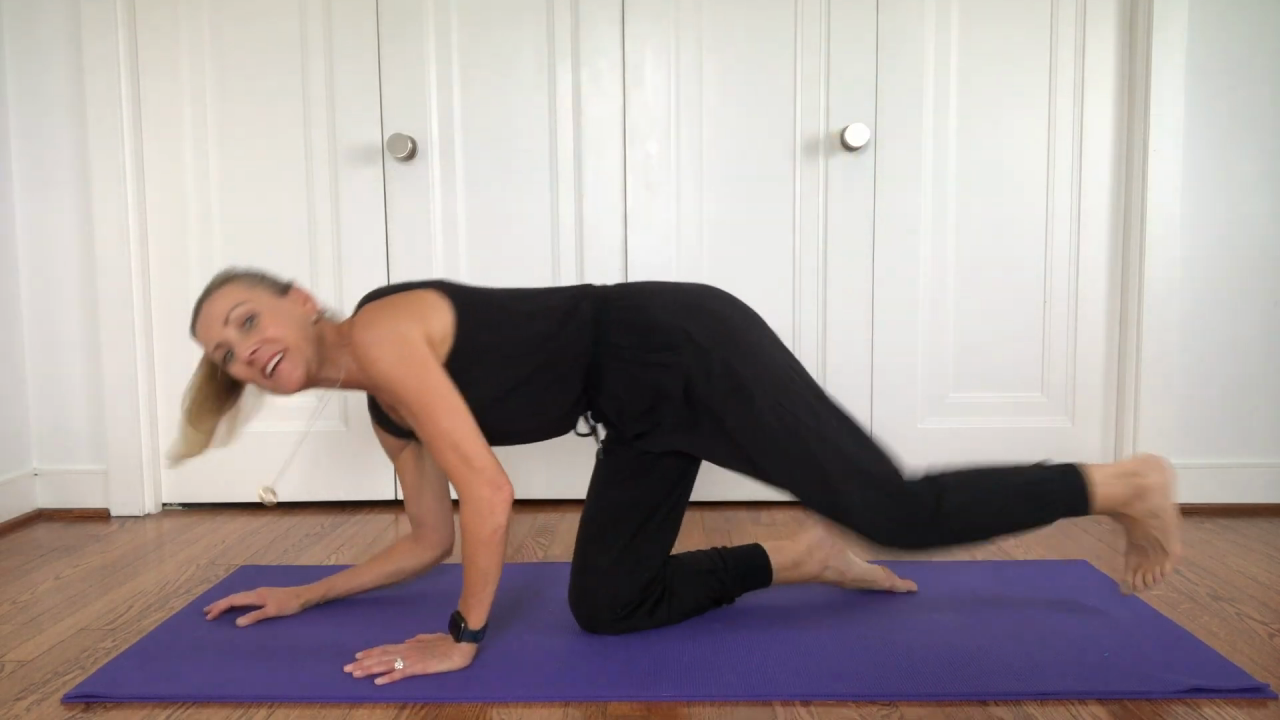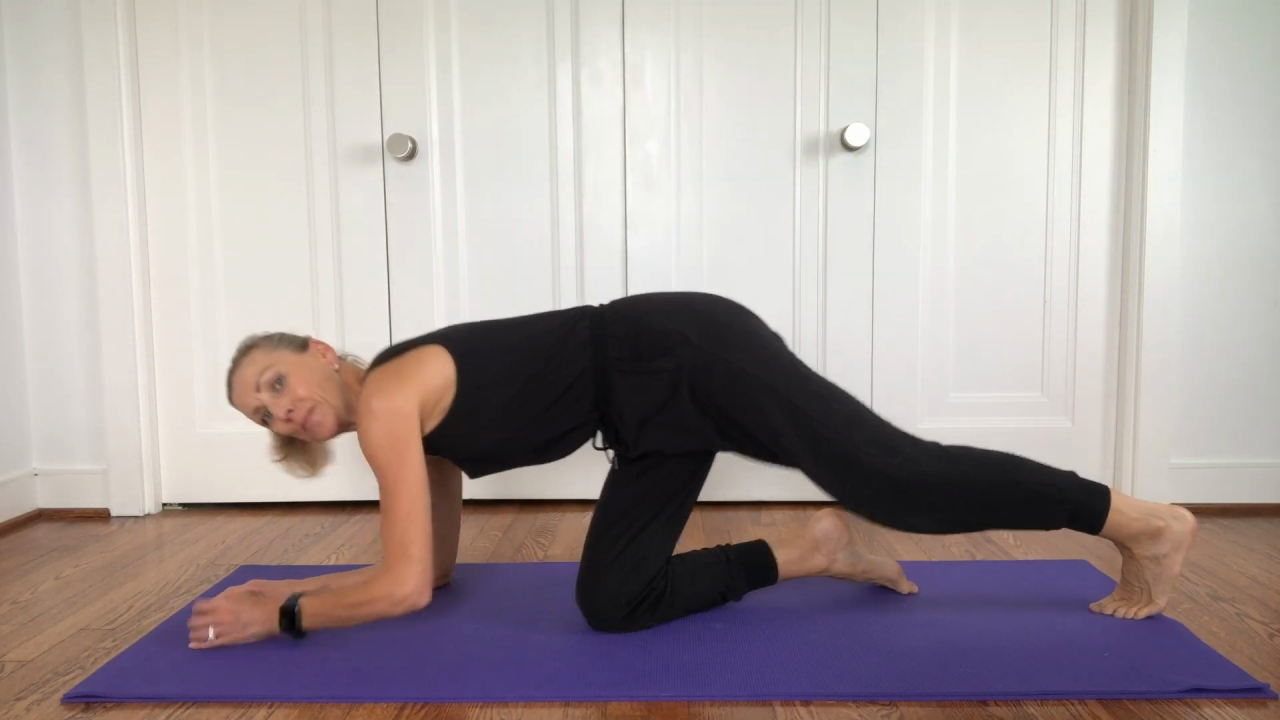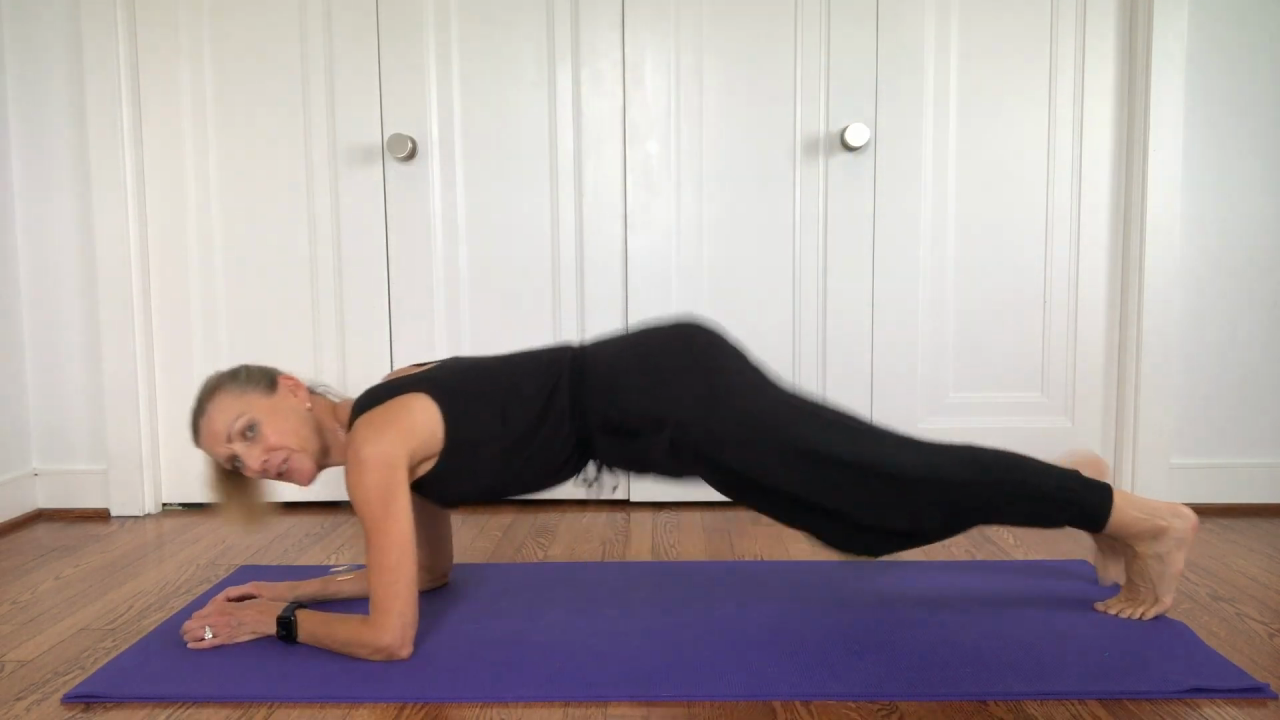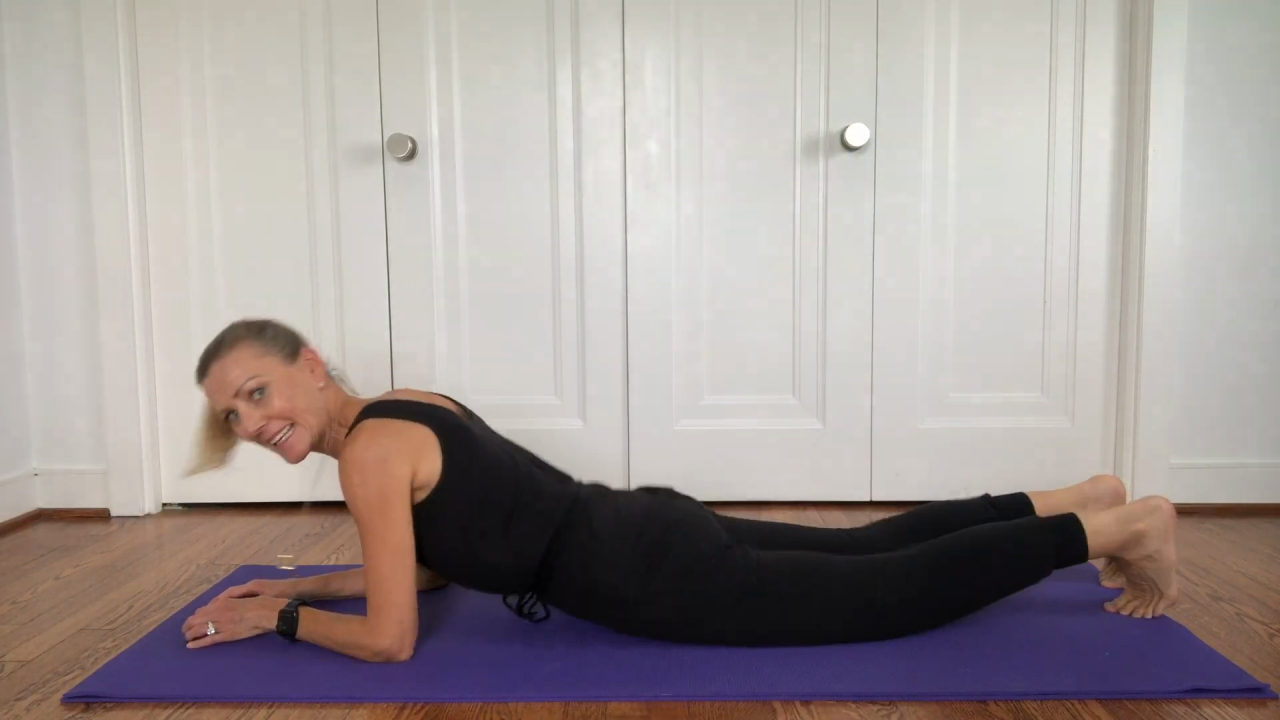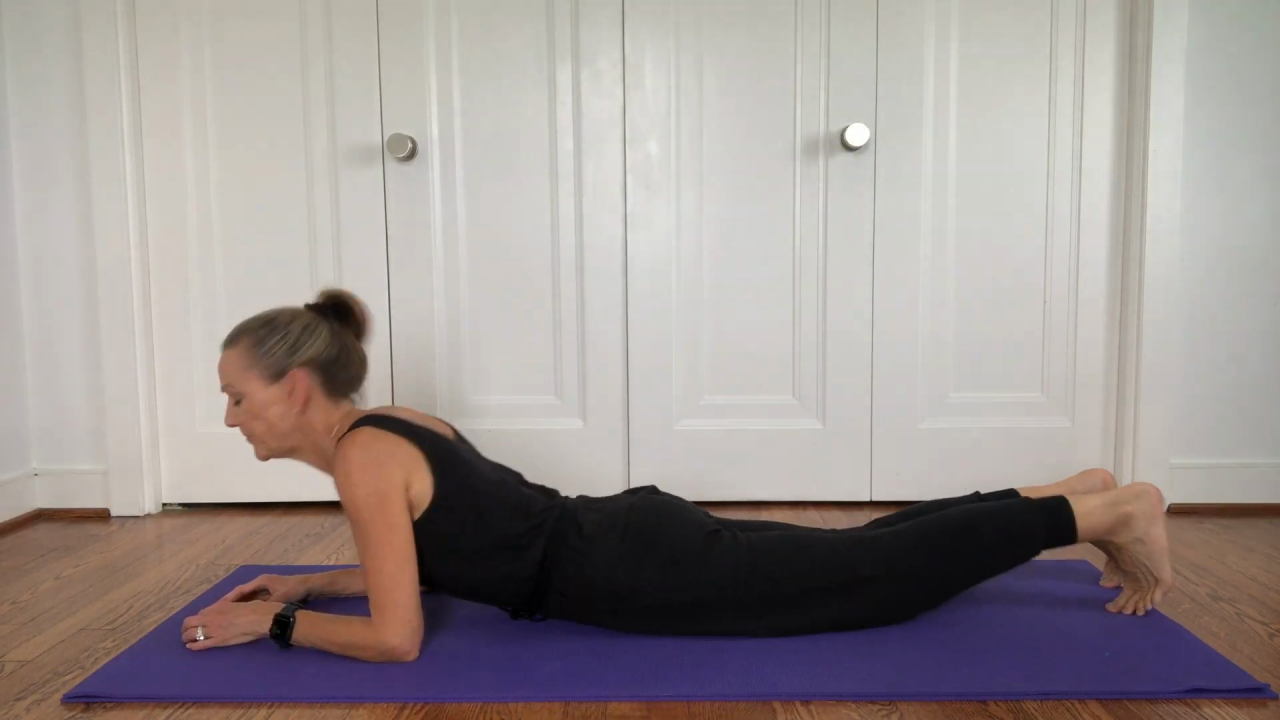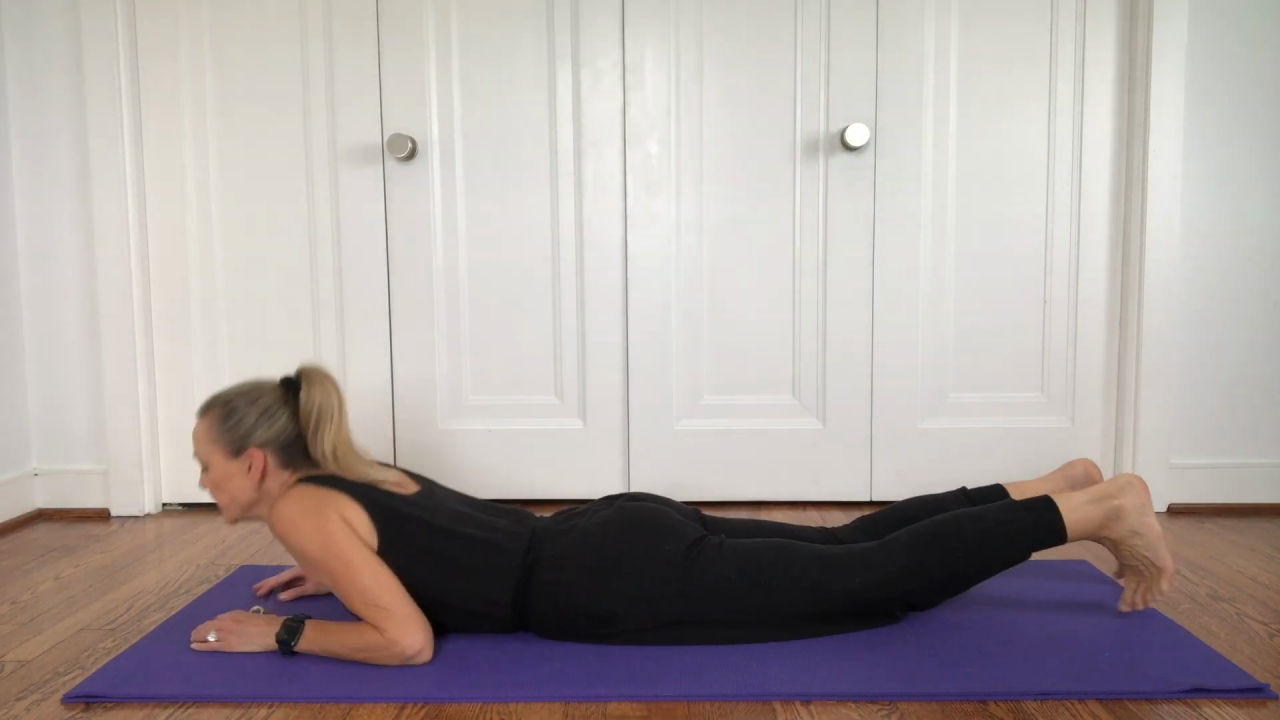
dt=0.4s
person 1, frame 1
left shoulder: (377, 332)
right shoulder: (386, 406)
left elbow: (489, 495)
right elbow: (428, 541)
left wrist: (461, 636)
right wrist: (304, 596)
left hip: (685, 351)
right hip: (643, 404)
left knee: (891, 508)
right knee: (608, 609)
left ankle: (1118, 485)
right ankle: (800, 556)
person 1, frame 2
left shoulder: (387, 394)
right shoulder: (419, 426)
left elbow: (408, 586)
right elbow: (426, 566)
left wrist: (280, 616)
right wrist: (293, 584)
left hip: (685, 353)
right hip: (660, 410)
left knee: (899, 479)
right knee: (612, 605)
left ankle: (1142, 520)
right ankle: (806, 552)
person 1, frame 3
left shoulder: (371, 440)
right shoulder: (394, 424)
left elbow: (392, 632)
right elbow: (427, 569)
left wrist: (276, 623)
right wrist: (296, 587)
left hip: (673, 397)
right hip: (664, 392)
left knee: (903, 481)
right knee: (872, 521)
left ankle: (1143, 520)
right ankle: (1069, 485)
person 1, frame 4
left shoulder: (369, 448)
right shoulder: (401, 410)
left elbow: (393, 637)
right elbow: (428, 568)
left wrist: (274, 619)
right wrist: (297, 585)
left hip: (645, 577)
right hip: (649, 533)
left knee: (899, 590)
right knee: (871, 552)
left ankle: (1116, 526)
right ankle: (1075, 501)
person 1, frame 5
left shoulder: (361, 457)
right shoulder: (387, 424)
left elbow: (397, 637)
right elbow: (427, 559)
left wrist: (274, 626)
right wrist: (301, 583)
left hip: (634, 578)
right hip: (638, 536)
left knee: (884, 574)
right knee: (859, 551)
left ankle: (1104, 512)
right ankle: (1065, 495)
person 1, frame 6
left shoulder: (299, 507)
right shoulder: (358, 478)
left elbow: (409, 640)
left wrist: (281, 636)
right wrist: (338, 577)
left hip: (613, 587)
right hip: (622, 537)
left knee: (876, 578)
right knee: (851, 547)
left ankle: (1093, 509)
right ankle: (1050, 489)
